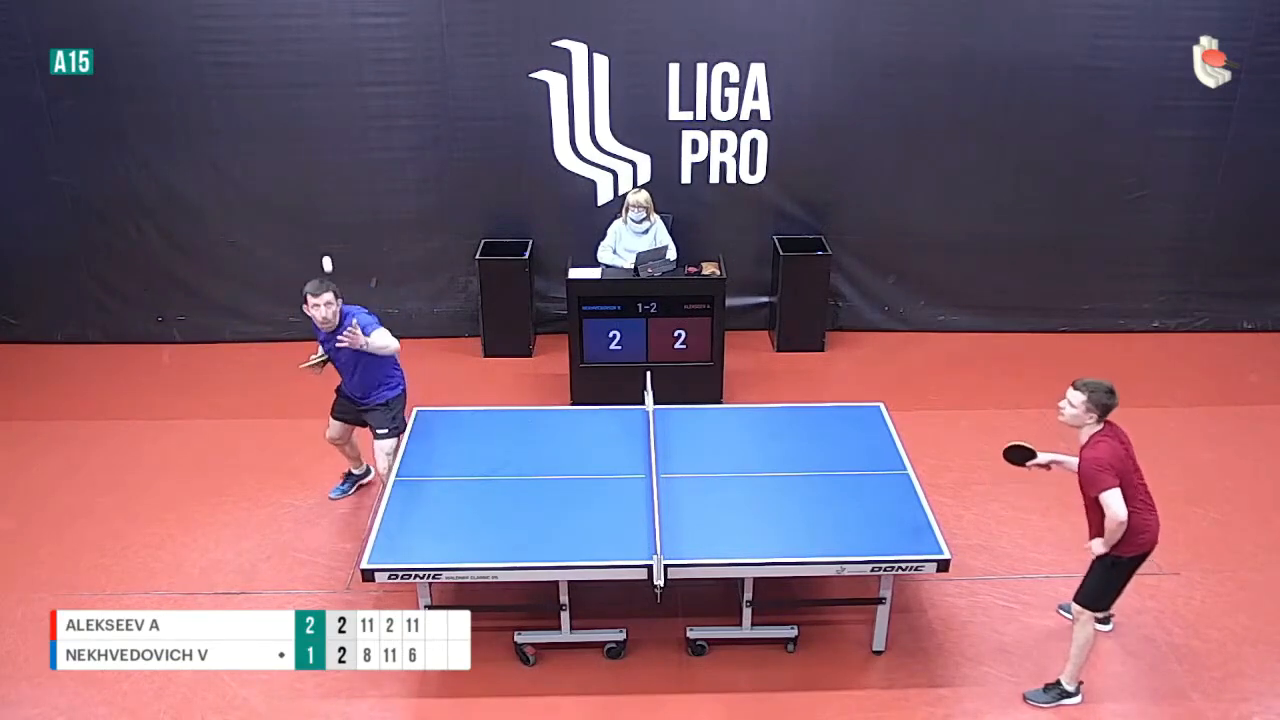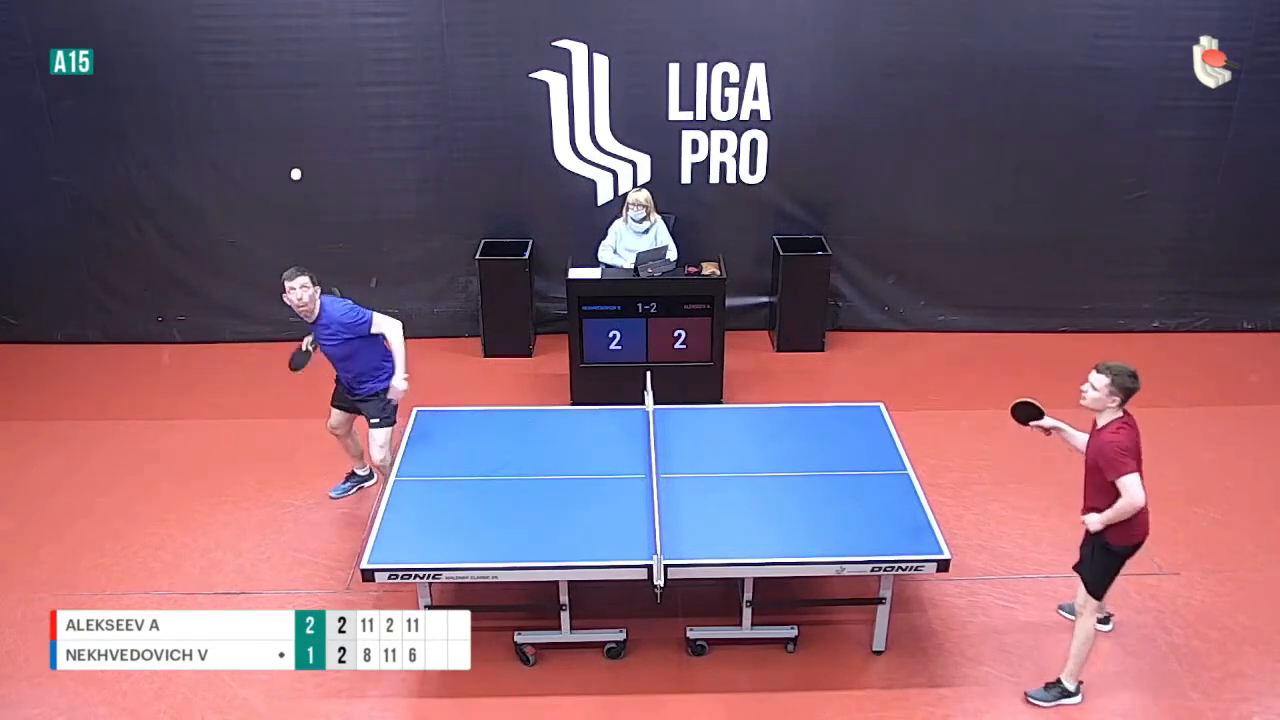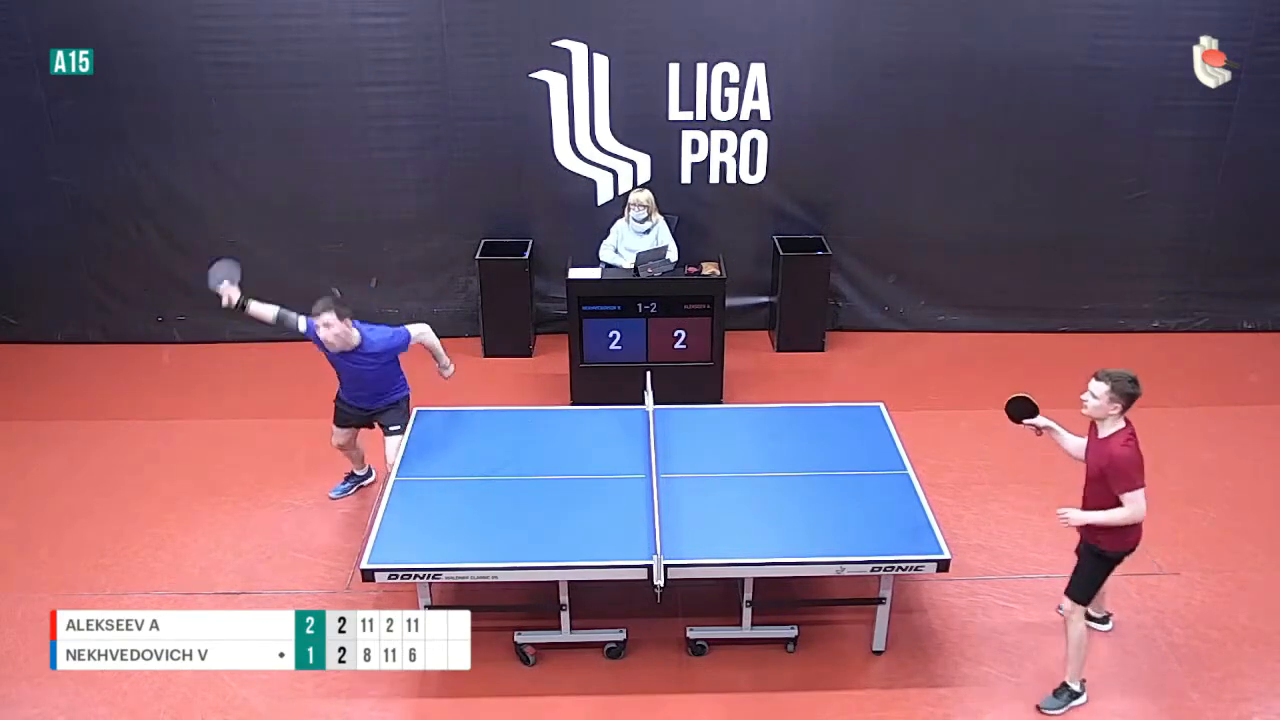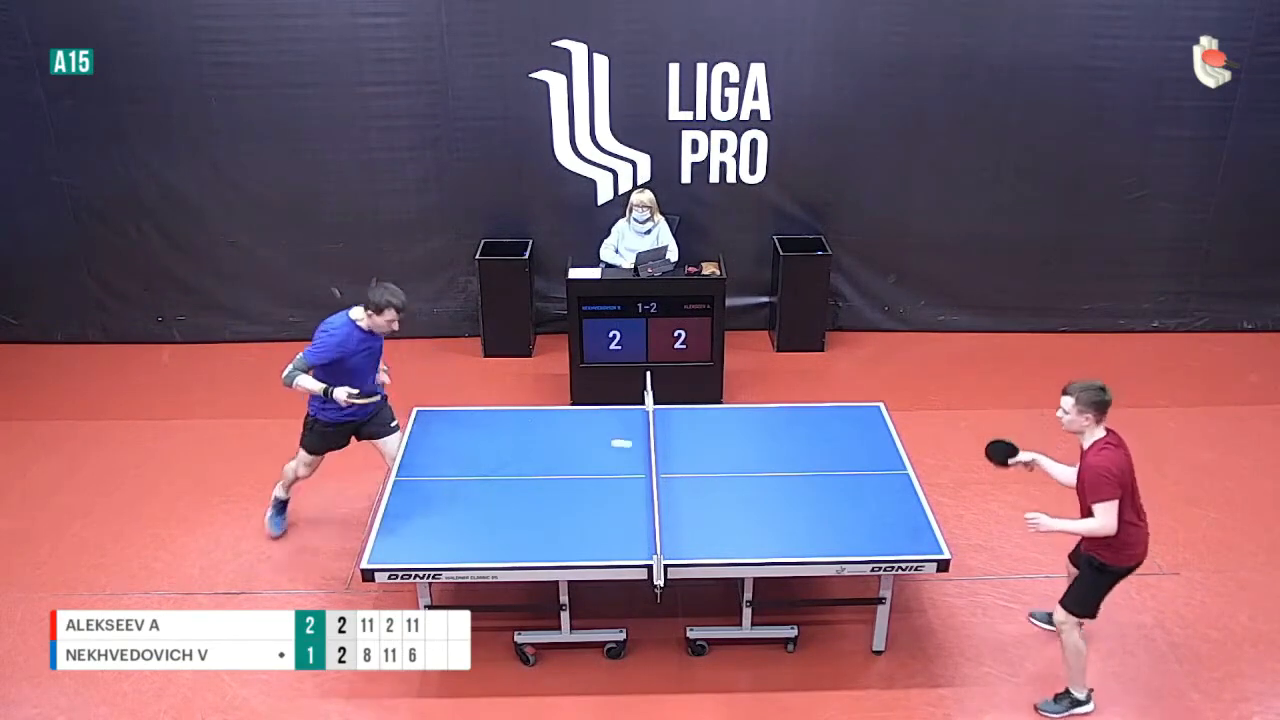
dt=0.4s
person 1, frame 1
left shoulder: (1095, 457)
right shoulder: (1110, 432)
left elbow: (1117, 515)
left wrist: (1105, 544)
right wrist: (1056, 459)
left hip: (1129, 540)
right hip: (1142, 527)
left knee: (1081, 611)
right knee: (1096, 581)
left ankle: (1068, 687)
right ankle: (1101, 613)
person 1, frame 2
left shoulder: (1113, 441)
right shoulder: (1115, 421)
left elbow: (1135, 499)
right elbow: (1093, 448)
left wrist: (1101, 520)
right wrist: (1058, 427)
left hip: (1117, 532)
right hip: (1110, 525)
left knee: (1085, 605)
right knee: (1089, 567)
left ankle: (1068, 686)
right ankle: (1100, 613)
person 1, frame 3
left shoulder: (1121, 453)
right shoulder: (1103, 427)
left elbow: (1136, 512)
right elbow: (1084, 451)
left wrist: (1084, 517)
right wrist: (1050, 427)
left hip: (1110, 538)
right hip: (1099, 529)
left knee: (1071, 609)
right knee: (1084, 563)
left ankle: (1073, 688)
right ankle: (1098, 613)
person 1, frame 4
left shoulder: (1100, 463)
right shoulder: (1103, 439)
left elbow: (1106, 525)
right elbow: (1077, 478)
left wrist: (1053, 525)
right wrist: (1036, 460)
left hip: (1116, 552)
right hip: (1124, 537)
left knee: (1064, 620)
right knee: (1074, 567)
right ankle: (1073, 614)
person 2, frame 1
left shoulder: (357, 319)
right shoulder: (319, 324)
left elbow: (393, 345)
left wrist: (364, 343)
right wrist: (321, 356)
left hip: (385, 396)
right hip: (351, 392)
left knee: (386, 471)
right knee: (335, 437)
right ankle: (359, 471)
person 2, frame 2
left shoulder: (340, 313)
right shoulder: (309, 313)
left elbow: (392, 326)
left wrist: (400, 375)
left hip: (378, 386)
right hip: (347, 382)
left knee: (379, 460)
right knee: (337, 428)
right ankle: (362, 474)
person 2, frame 3
left shoulder: (384, 343)
right shoulder: (323, 333)
left elbow: (421, 331)
right elbow: (285, 317)
left wrist: (443, 362)
right wrist: (242, 303)
left hip: (391, 401)
right hip: (352, 398)
left knee: (394, 466)
right knee: (341, 442)
right ankle: (361, 473)
person 2, frame 4
left shoulder: (374, 322)
right shoulder: (334, 334)
right elbow: (290, 375)
right wrist: (329, 392)
left hip: (371, 404)
right hip: (329, 413)
right knee: (303, 470)
right ankle: (280, 498)
